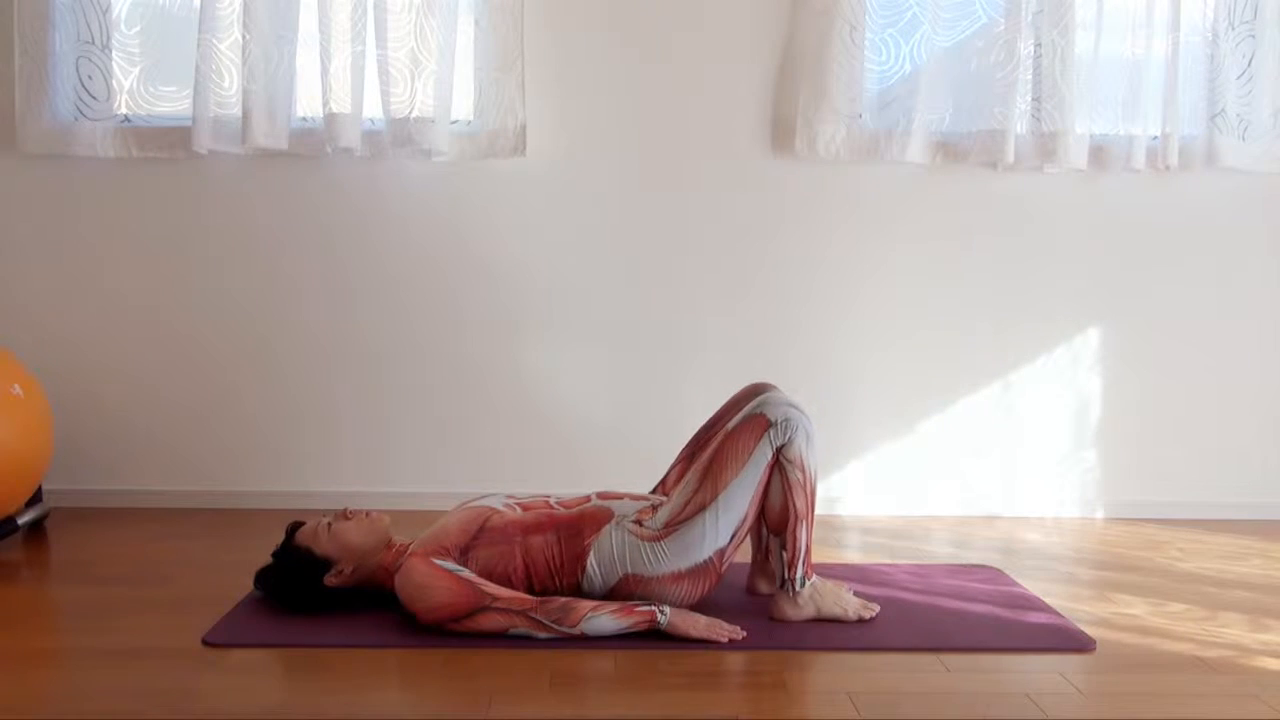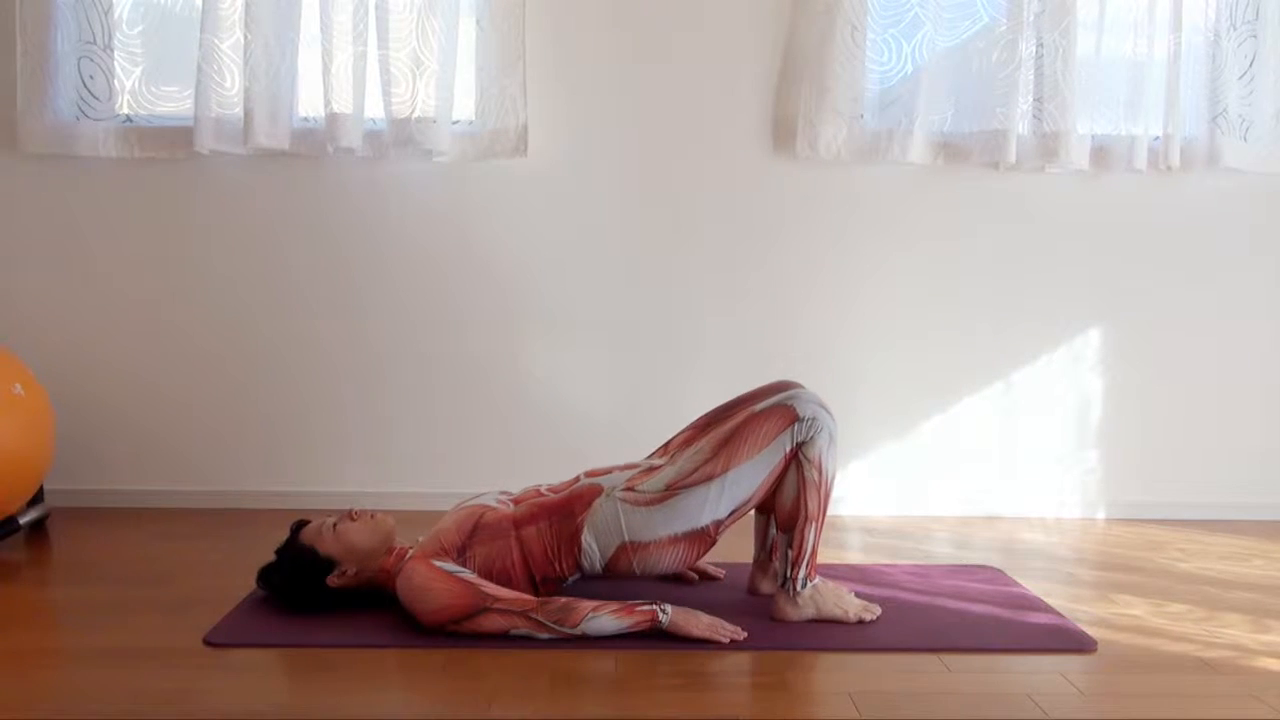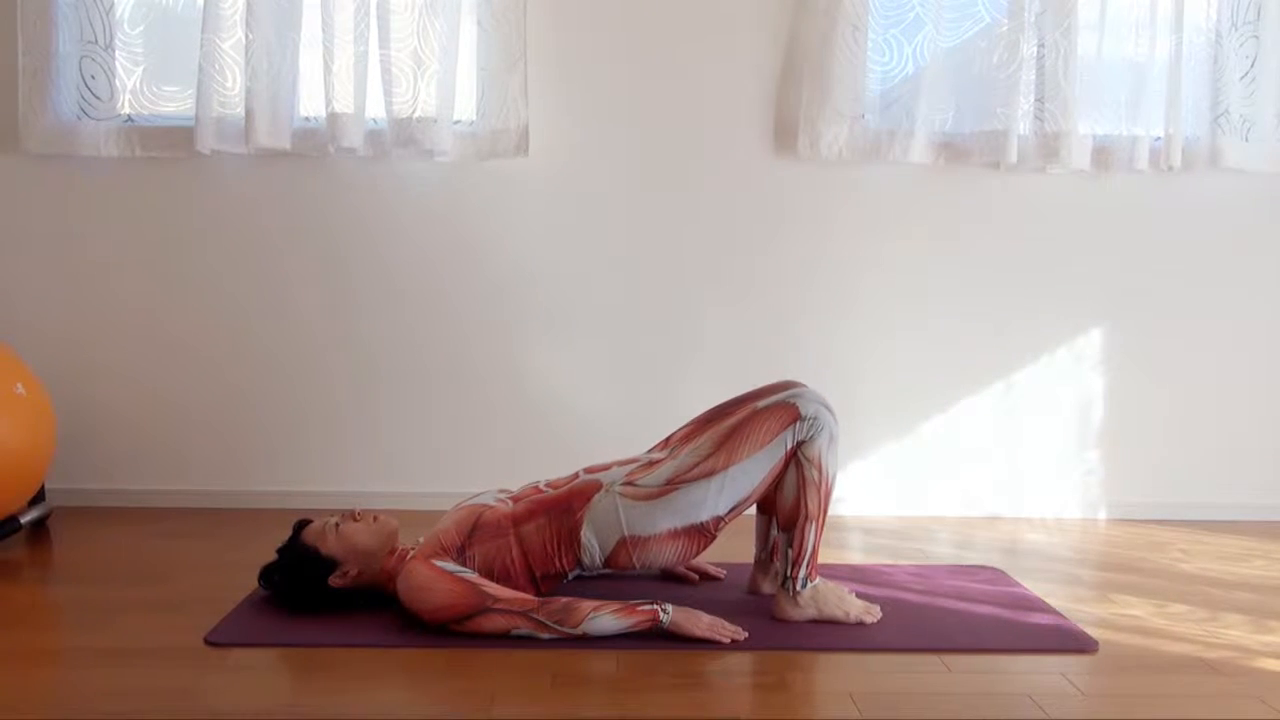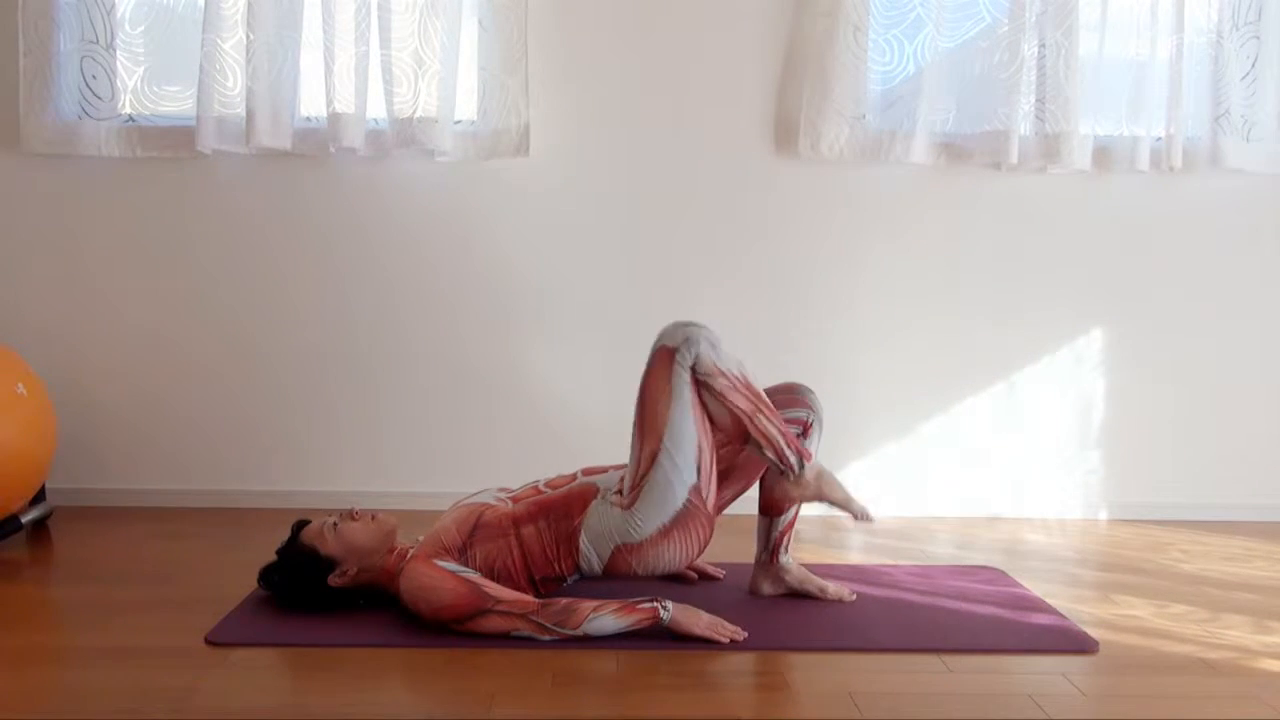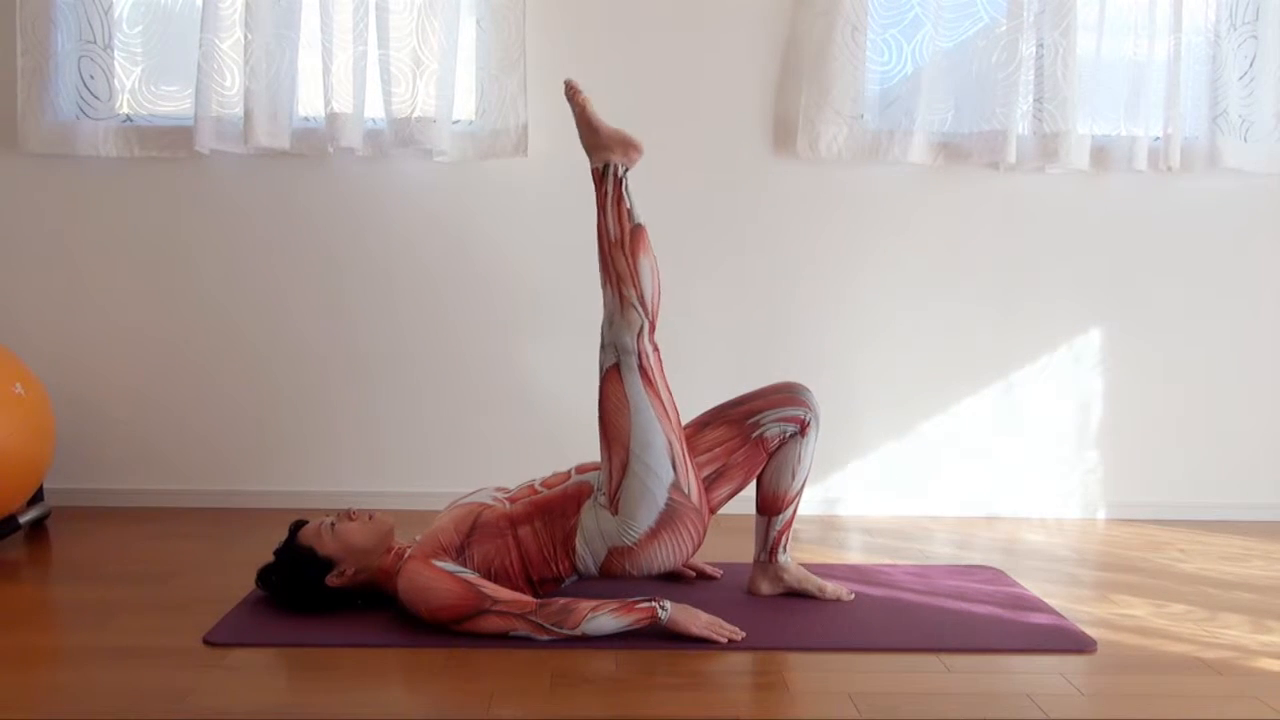
dt=0.7s
person 1, frame 1
left shoulder: (425, 554)
right shoulder: (419, 585)
right elbow: (541, 616)
right wrist: (665, 616)
left hip: (638, 522)
right hip: (650, 559)
left knee: (761, 402)
right knee: (780, 416)
left ankle: (769, 571)
right ankle: (796, 593)
person 1, frame 2
left shoulder: (423, 559)
right shoulder: (419, 588)
right elbow: (541, 618)
right wrist: (666, 616)
left hip: (625, 496)
right hip: (633, 527)
left knee: (786, 400)
right knee: (805, 415)
left ankle: (771, 570)
right ankle: (799, 594)
person 1, frame 3
left shoulder: (426, 558)
right shoulder: (419, 587)
right elbow: (542, 617)
right wrist: (667, 615)
left hip: (624, 494)
right hip: (628, 523)
left knee: (789, 402)
right knee: (809, 414)
left ankle: (772, 569)
right ankle: (800, 593)
person 1, frame 4
left shoulder: (432, 552)
right shoulder: (421, 585)
right elbow: (541, 618)
left wrist: (672, 553)
right wrist: (667, 612)
left hip: (625, 506)
right hip: (639, 526)
left knee: (797, 402)
right knee: (684, 341)
left ankle: (774, 567)
right ankle: (803, 472)
person 1, frame 5
left shoulder: (426, 554)
right shoulder: (418, 585)
right elbow: (538, 619)
right wrist: (664, 611)
left hip: (649, 517)
right hip: (631, 534)
right knee: (626, 342)
left ankle: (772, 566)
